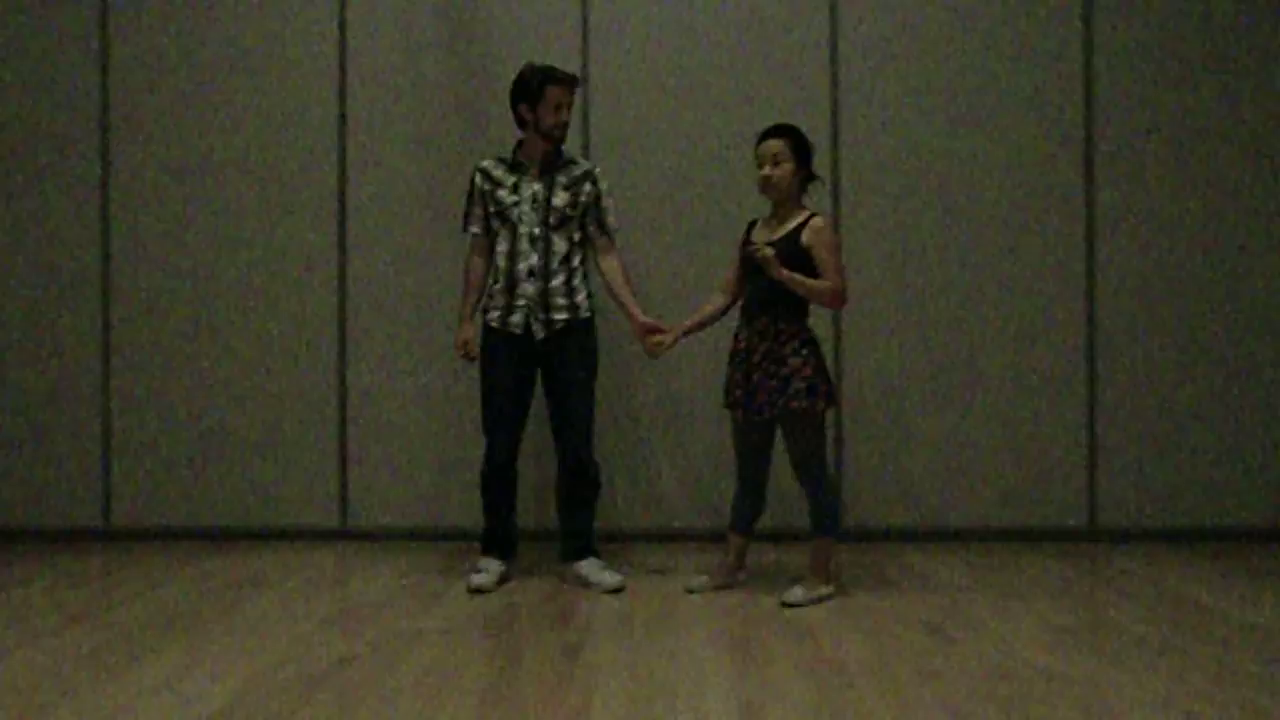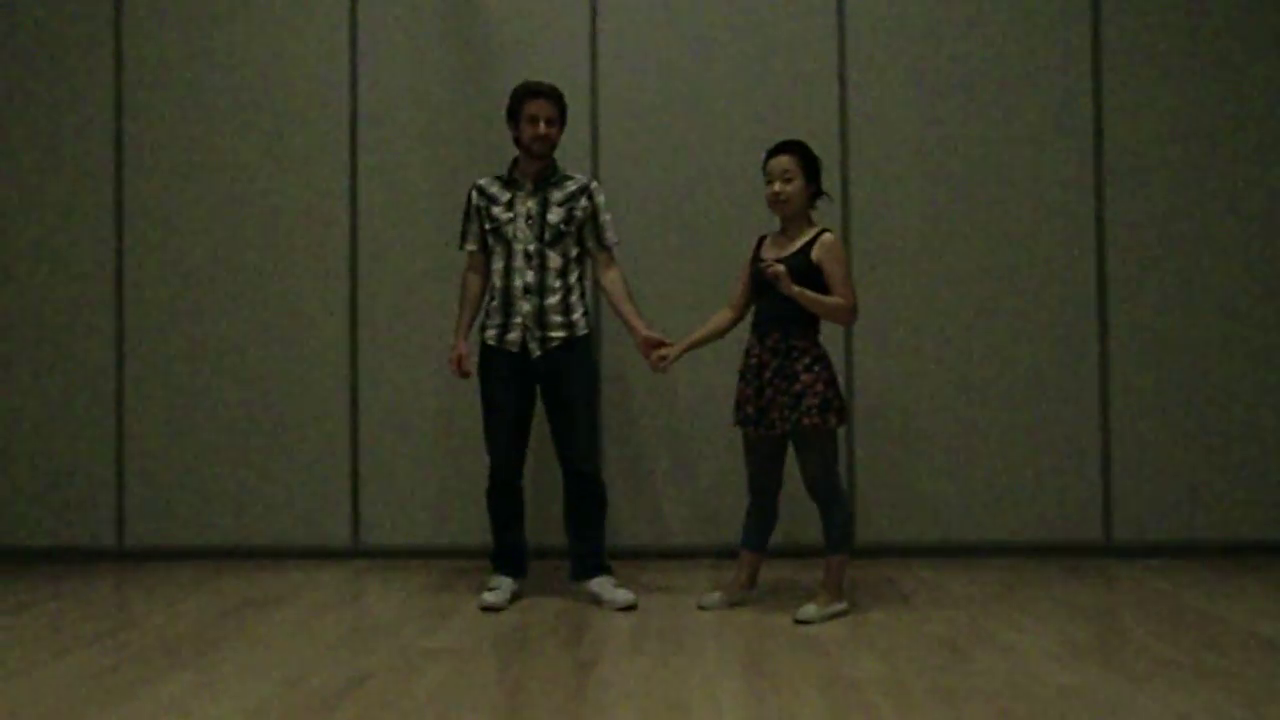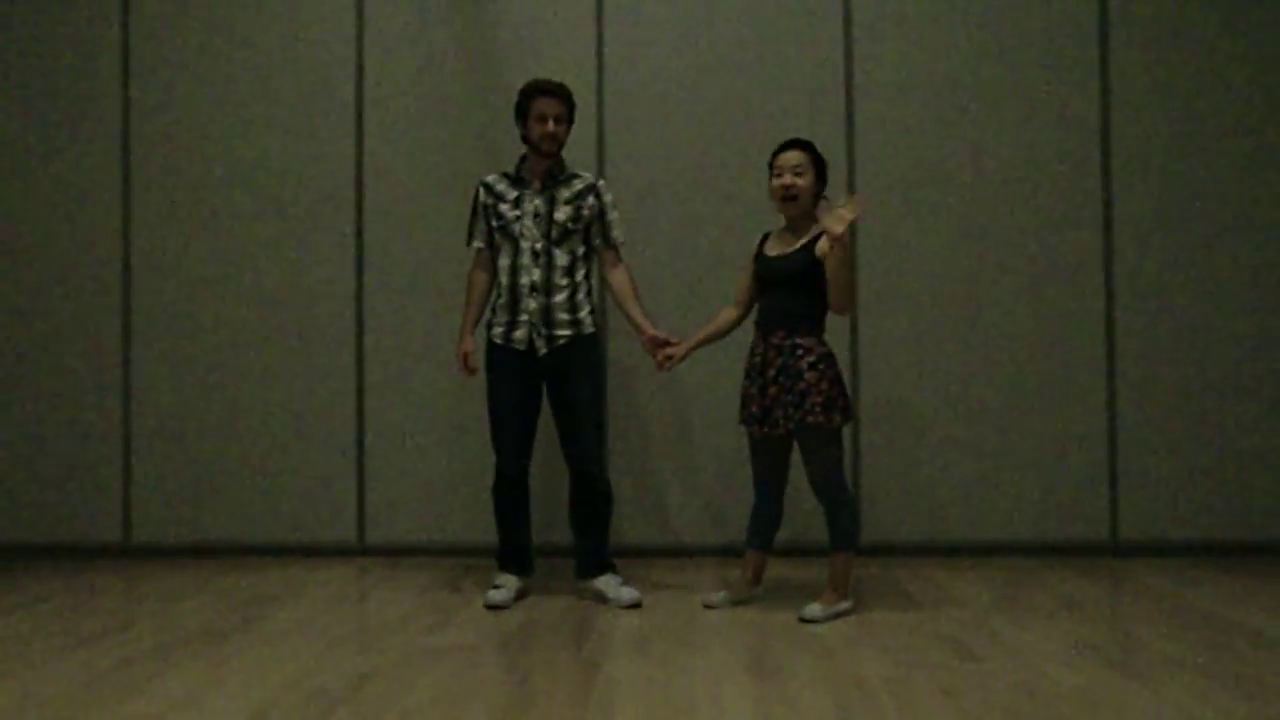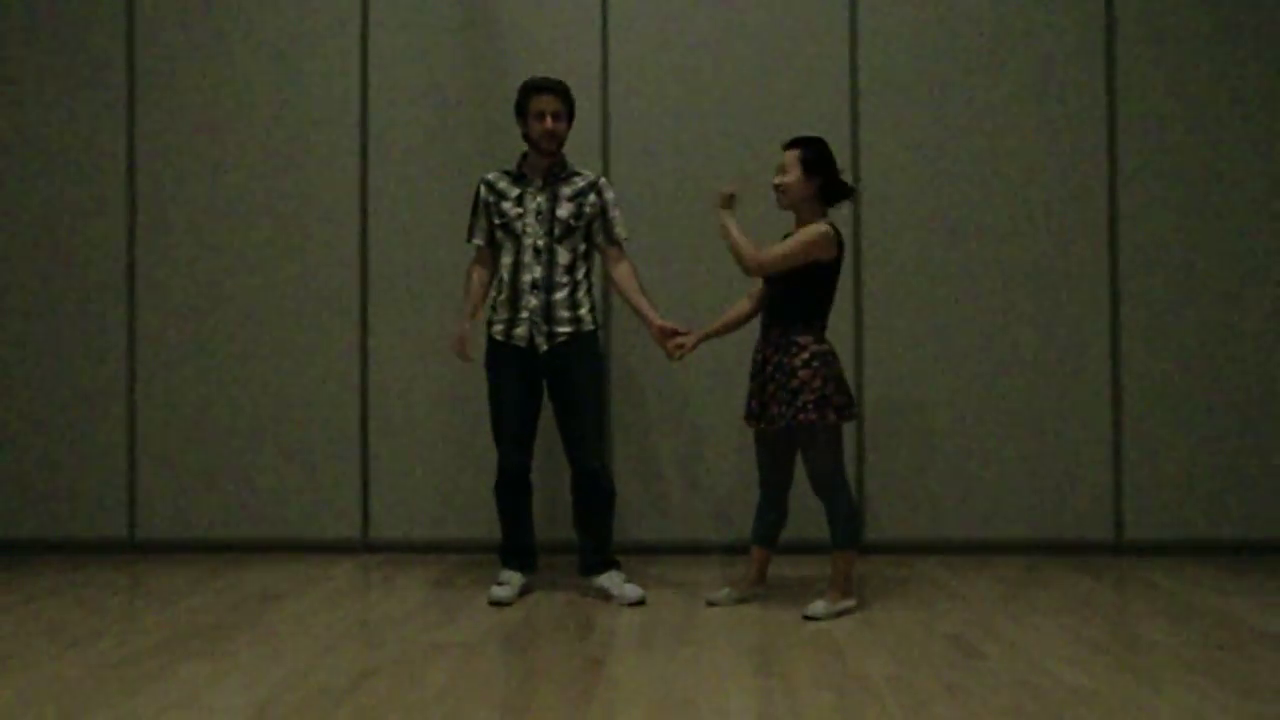
dt=1s
person 1, frame 1
left shoulder: (585, 178)
right shoulder: (488, 176)
left elbow: (605, 252)
right elbow: (479, 253)
left wrist: (635, 314)
right wrist: (466, 319)
left hip: (569, 328)
right hip: (505, 329)
left knee: (576, 448)
right knee: (499, 446)
left ankle: (581, 553)
right ankle: (495, 553)
person 1, frame 2
left shoulder: (583, 192)
right shoulder: (485, 193)
left elbow: (606, 266)
right elbow: (476, 270)
left wrist: (638, 328)
right wrist: (461, 335)
left hip: (568, 344)
right hip: (503, 346)
left knee: (582, 463)
right knee: (504, 465)
left ankle: (593, 570)
right ankle: (507, 571)
person 1, frame 3
left shoulder: (590, 191)
right shoulder: (491, 190)
left elbow: (612, 265)
right elbow: (482, 267)
left wrist: (644, 327)
right wrist: (467, 332)
left hip: (575, 343)
right hip: (509, 344)
left knee: (587, 462)
right knee: (510, 463)
left ankle: (597, 569)
right ankle: (512, 570)
person 1, frame 4
left shoulder: (591, 189)
right shoulder: (492, 189)
left elbow: (616, 261)
right elbow: (481, 264)
left wrist: (652, 318)
right wrist: (466, 319)
left hip: (574, 339)
right hip: (509, 341)
left knee: (589, 457)
right knee: (512, 460)
left ankle: (600, 566)
right ankle: (515, 566)
person 2, frame 1
left shoulder: (814, 228)
right shoulder: (752, 231)
left elbow: (836, 296)
right elbow: (725, 296)
left wrist: (781, 272)
right wrist: (676, 334)
left hip: (793, 355)
right hip: (749, 353)
left knee: (809, 468)
right knee: (749, 470)
left ankle: (821, 576)
right ankle: (732, 565)
person 2, frame 2
left shoulder: (824, 244)
right shoulder: (761, 247)
left elbow: (846, 311)
right elbow: (732, 311)
left wrist: (792, 288)
right wrist: (680, 348)
left hip: (804, 370)
right hip: (760, 369)
left knee: (822, 484)
right knee: (761, 486)
left ankle: (833, 592)
right ankle: (743, 581)
person 2, frame 3
left shoulder: (825, 241)
right shoulder: (764, 244)
left elbow: (841, 304)
right elbow: (737, 309)
left wrist: (837, 243)
right wrist: (686, 347)
left hip: (809, 366)
right hip: (764, 365)
left knee: (827, 481)
right knee: (766, 484)
left ankle: (839, 591)
right ankle: (748, 580)
person 2, frame 4
left shoulder: (821, 236)
right shoulder: (794, 240)
left elbow: (753, 264)
right elbow: (755, 300)
left wrist: (727, 216)
right wrist: (699, 336)
left hip: (808, 366)
right hip: (773, 365)
left knee: (827, 480)
right knee: (772, 482)
left ankle: (842, 588)
right ankle: (754, 577)
